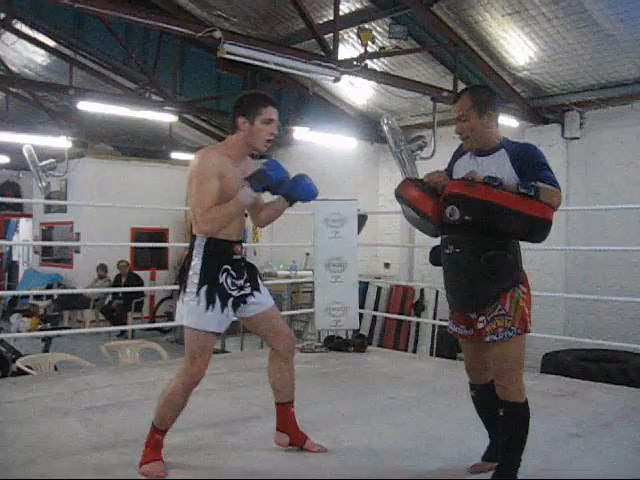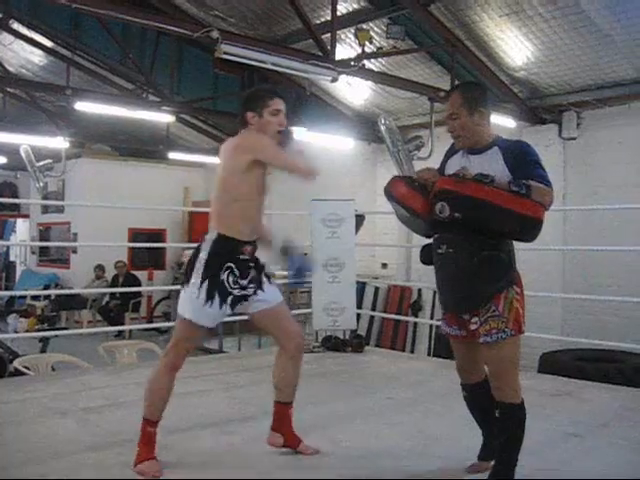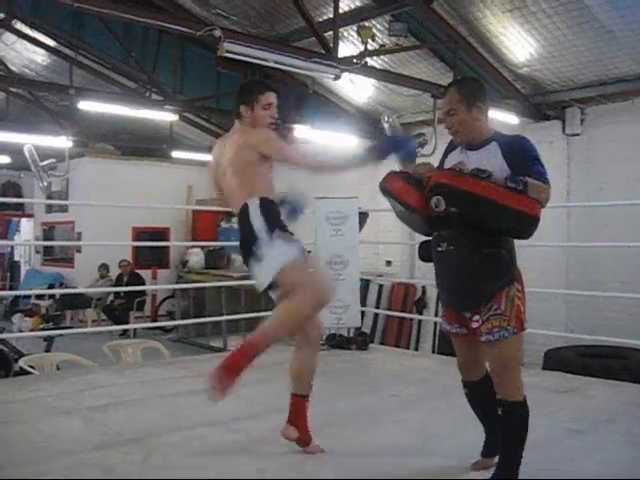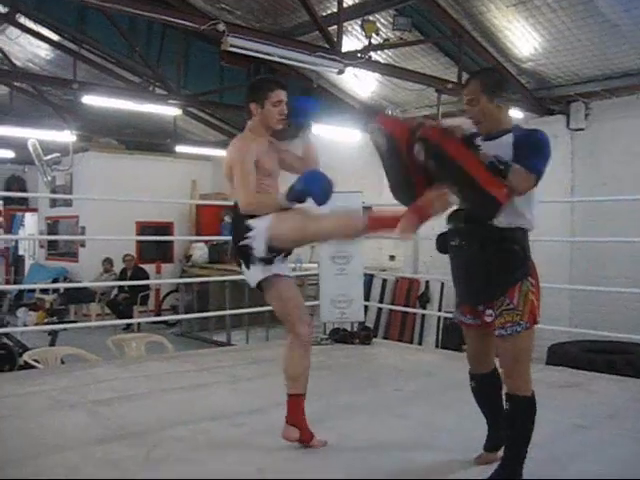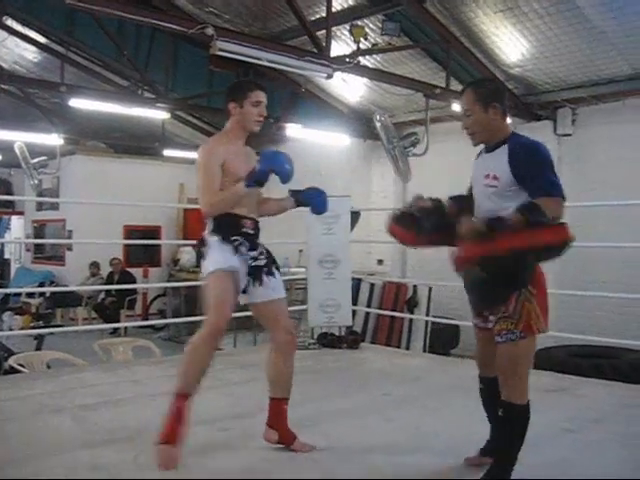
dt=0.2s
person 1, frame 1
left shoulder: (521, 155)
right shoulder: (460, 156)
left elbow: (553, 198)
left wrist: (495, 186)
right wrist: (434, 187)
left hip: (501, 281)
right hip: (460, 280)
left knee: (508, 381)
right knee: (477, 373)
right ankle: (498, 446)
person 1, frame 2
left shoulder: (514, 152)
right shoulder: (452, 155)
left elbow: (545, 197)
left wrist: (487, 183)
right wrist: (426, 184)
left hip: (494, 281)
right hip: (453, 280)
left knee: (504, 382)
right knee: (469, 372)
right ankle: (492, 445)
person 1, frame 3
left shoulder: (514, 148)
right shoulder: (451, 152)
left elbow: (540, 195)
right wrist: (426, 179)
left hip: (495, 276)
right hip: (454, 276)
left knee: (508, 379)
right knee: (469, 371)
right ankle: (496, 440)
person 1, frame 4
left shoulder: (530, 140)
right shoulder: (468, 143)
left elbow: (517, 183)
left hip: (509, 269)
right hip: (469, 268)
left knee: (515, 374)
right knee: (478, 364)
right ankle: (498, 434)
person 1, frame 5
left shoulder: (528, 152)
right shoulder: (483, 156)
left elbow: (552, 209)
left wrist: (490, 227)
right wrist: (434, 207)
left hip: (514, 280)
right hip: (482, 277)
left knee: (513, 379)
right knee: (488, 367)
right ankle: (497, 441)
person 2, frame 1
left shoulder: (247, 164)
right shoulder: (208, 160)
left elbow: (258, 219)
right elbow: (204, 221)
left wrist: (288, 197)
right wrist: (249, 188)
left hip: (237, 265)
right hip: (208, 265)
left knee: (284, 341)
right knee: (194, 370)
left ankle: (287, 430)
right ankle: (152, 448)
person 2, frame 2
left shoulder: (246, 155)
right shoulder: (247, 142)
right elbow: (307, 172)
left wrist: (279, 245)
right wrist: (283, 149)
left hip: (247, 262)
right hip: (218, 259)
left knee: (294, 341)
right knee: (176, 357)
left ankle: (282, 431)
right ankle: (145, 447)
person 2, frame 3
left shoulder: (221, 147)
right shoulder: (252, 137)
left elbow: (224, 195)
right elbow: (308, 164)
right wrist: (372, 152)
left hip: (262, 229)
right hip: (263, 224)
left knee: (310, 332)
right knee: (319, 294)
left ankle: (296, 423)
right ankle: (238, 358)
person 2, frame 4
left shoulder: (270, 146)
right shoulder: (243, 146)
left elbow: (309, 166)
right elbow: (253, 202)
left wrist: (302, 146)
right wrist: (294, 194)
left hip: (262, 251)
right hip: (254, 228)
left knee: (300, 331)
right knee: (320, 222)
left ankle: (295, 423)
person 2, frame 5
left shoulder: (253, 155)
right shoulder: (213, 149)
right elbow: (209, 204)
left wrist: (297, 198)
right wrist: (251, 181)
left hip: (253, 245)
right hip: (225, 239)
left knee: (285, 335)
right knee: (217, 324)
left ankle: (277, 426)
right ankle: (173, 425)
